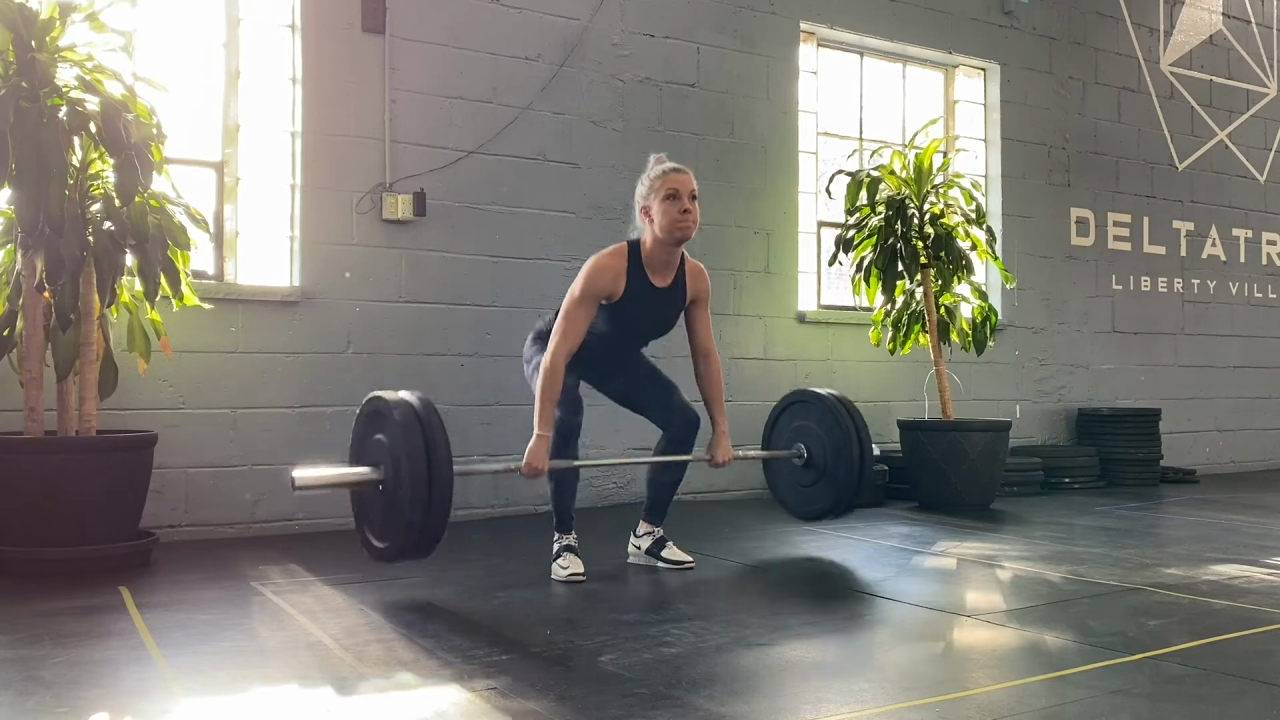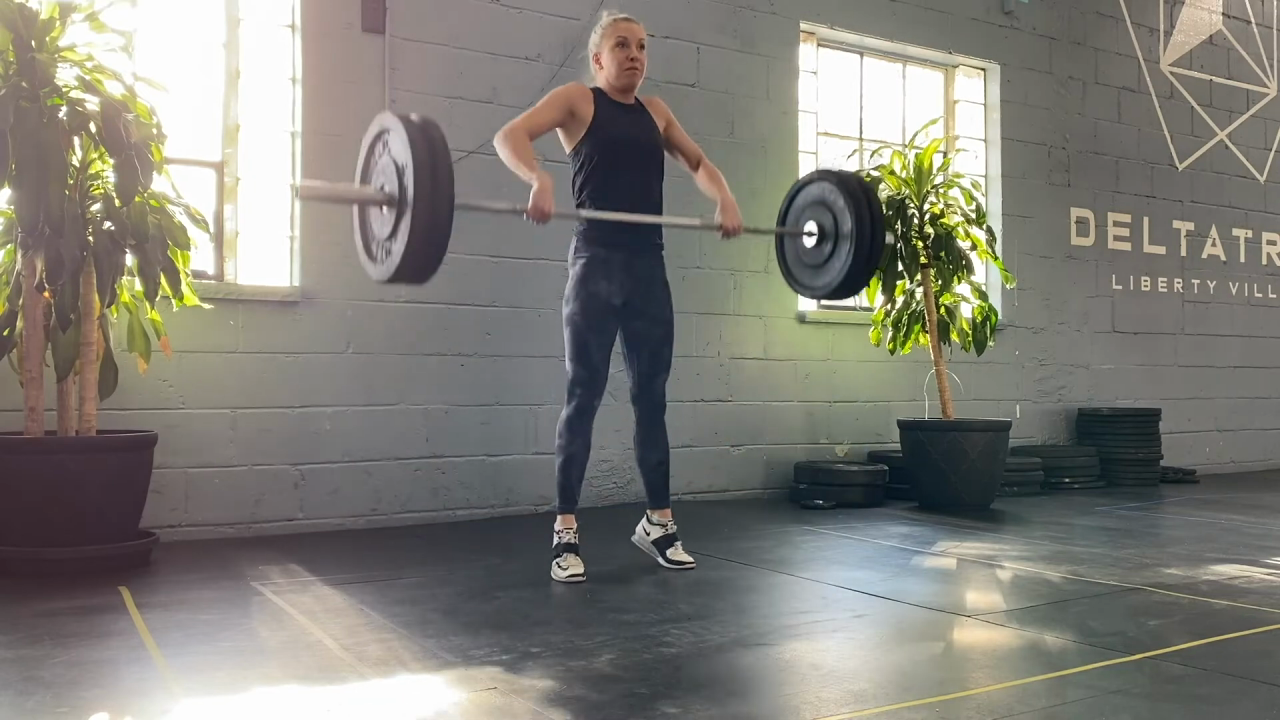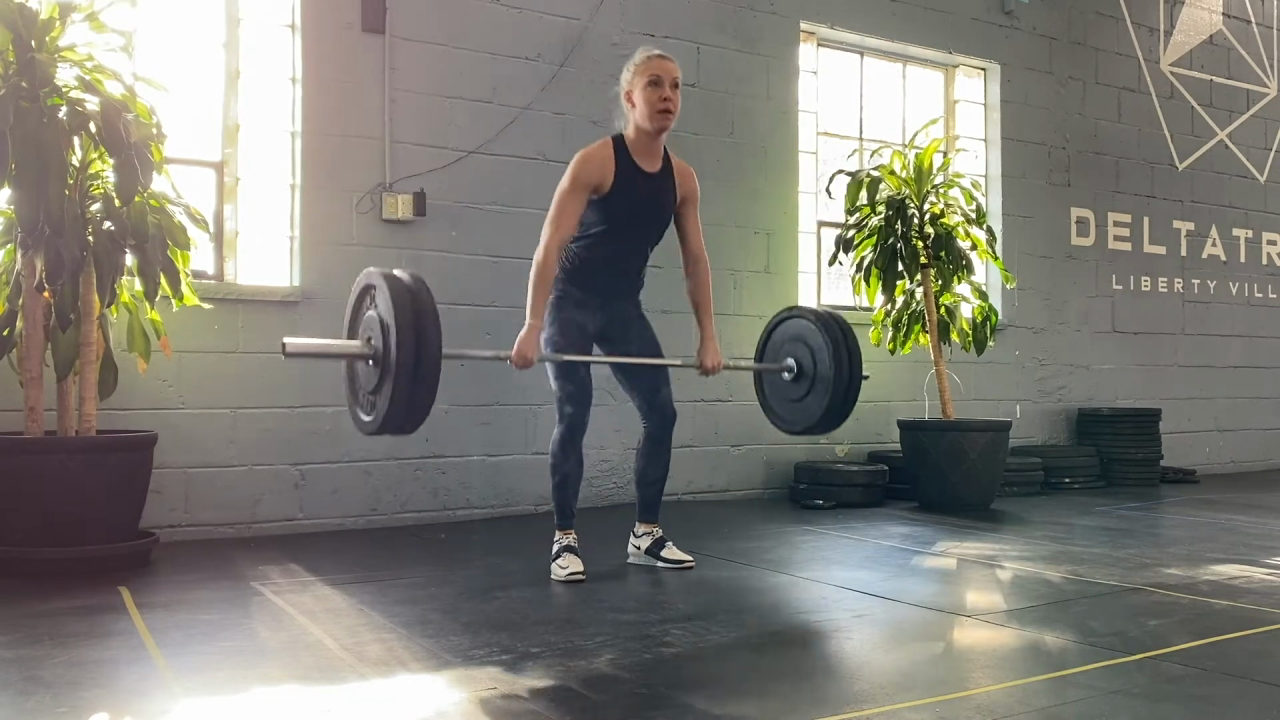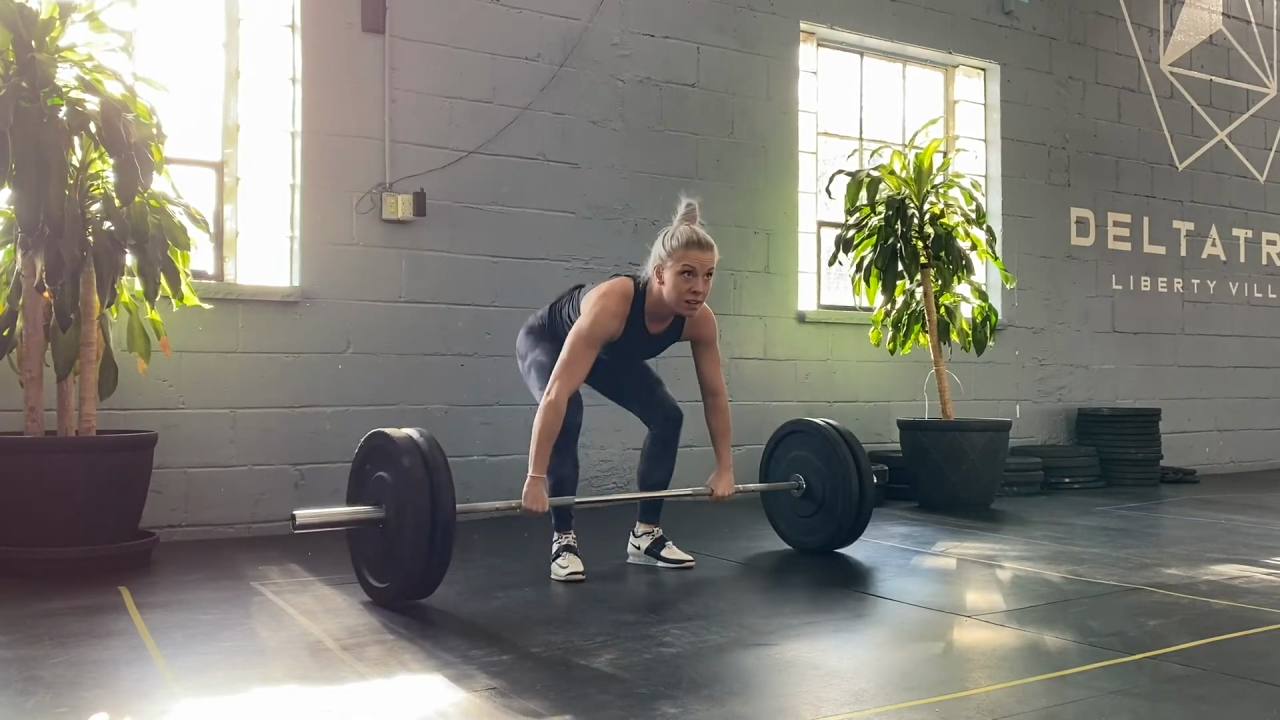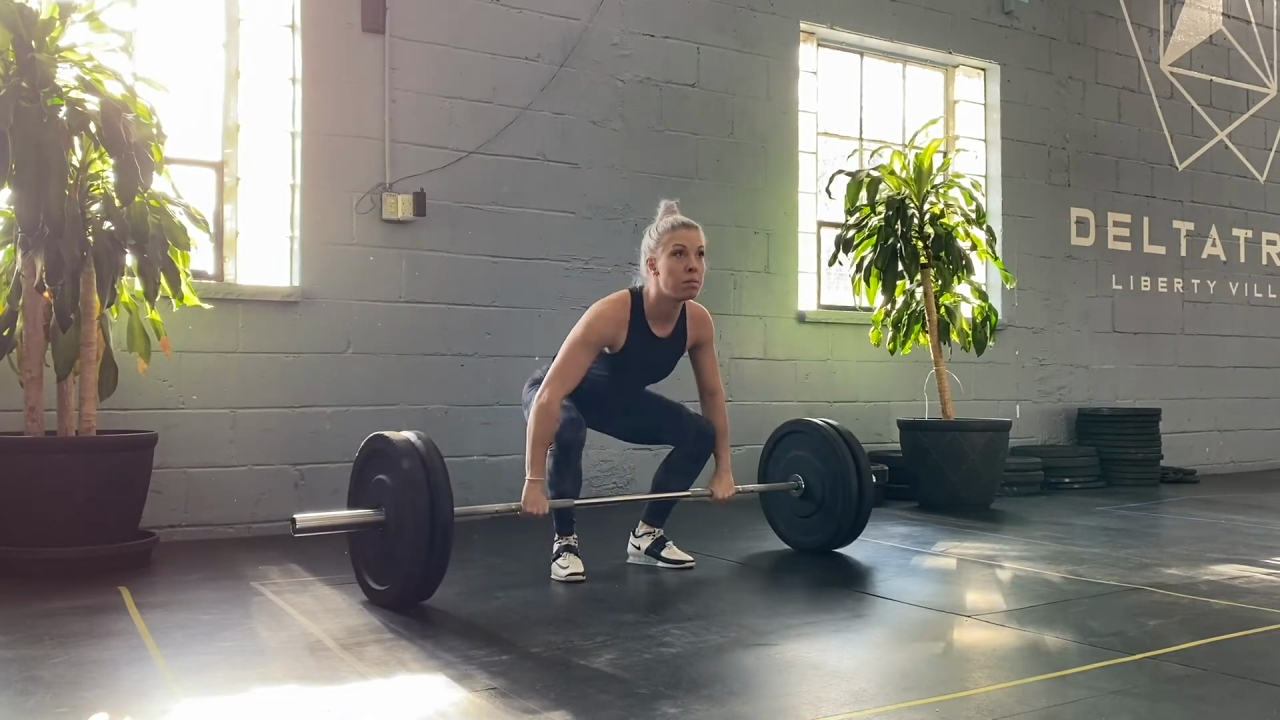
dt=0.7s
person 1, frame 1
left shoulder: (695, 277)
right shoulder: (608, 267)
left elbow: (705, 355)
right elbow: (559, 354)
left wrist: (721, 432)
right wrist: (541, 437)
left hip: (618, 356)
right hip: (557, 350)
left knee: (683, 422)
right knee: (567, 421)
left ankle: (648, 535)
right ankle: (564, 542)
person 1, frame 2
left shoulder: (655, 111)
right shoulder: (575, 100)
left elbow: (697, 161)
right elbow: (508, 138)
left wrist: (724, 197)
right wrist: (538, 179)
left hip: (650, 271)
right hip: (595, 268)
left knee: (651, 400)
right knee: (584, 396)
left ankle: (658, 522)
right ankle: (565, 530)
person 1, frame 3
left shoulder: (682, 178)
right shoulder: (595, 161)
left elbow: (695, 260)
right elbow: (551, 247)
left wrist: (708, 338)
right wrist: (532, 329)
left hip: (623, 307)
right hip: (571, 303)
left knee: (661, 413)
right knee: (573, 416)
left ankle: (646, 534)
right ankle: (564, 540)
person 1, frame 4
left shoulder: (700, 320)
right shoulder: (611, 305)
left elbow: (714, 394)
right elbow: (556, 394)
left wrist: (724, 469)
right wrist: (536, 479)
left hip: (612, 356)
right hip: (546, 340)
left knee: (667, 416)
right knee: (568, 415)
left ankle: (645, 533)
right ankle: (563, 540)
person 1, frame 5
left shoulder: (697, 321)
right shoulder: (610, 315)
left elbow: (712, 394)
right elbow: (549, 397)
left wrist: (723, 467)
right wrist: (534, 481)
left hip: (621, 398)
right hip: (562, 396)
left knee: (700, 434)
right knee: (567, 432)
left ankle: (647, 536)
right ankle: (564, 542)
